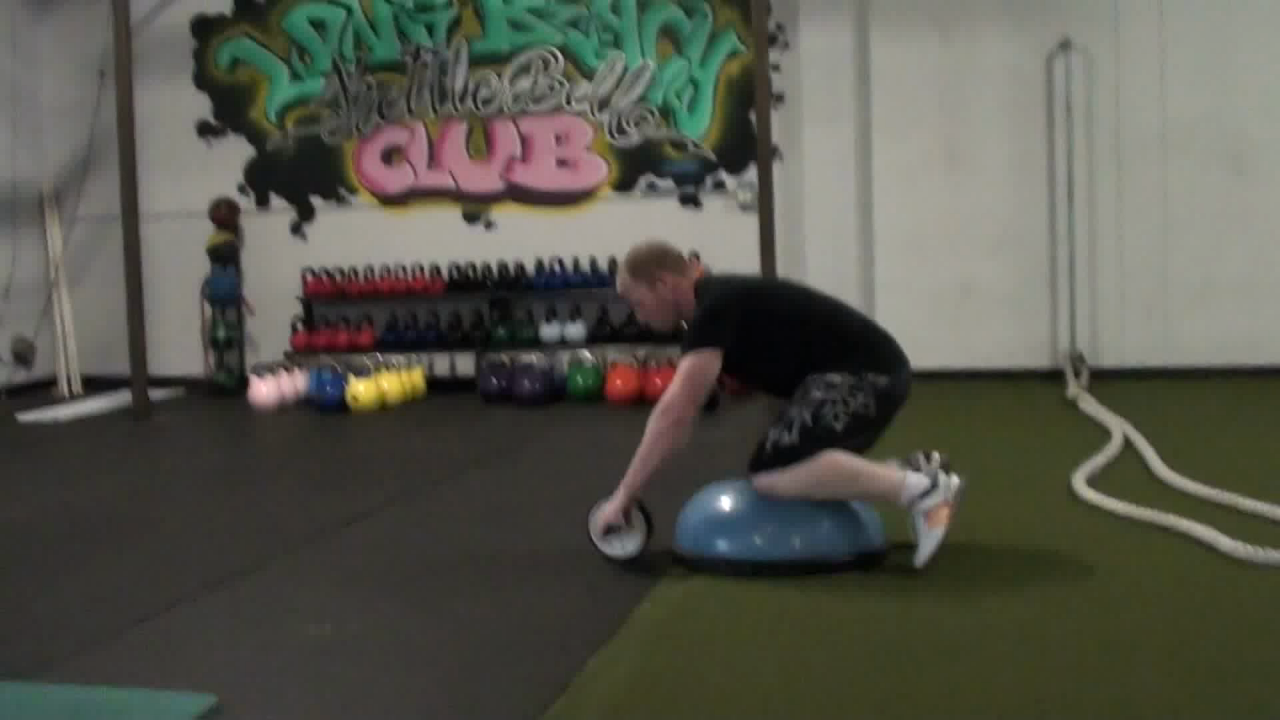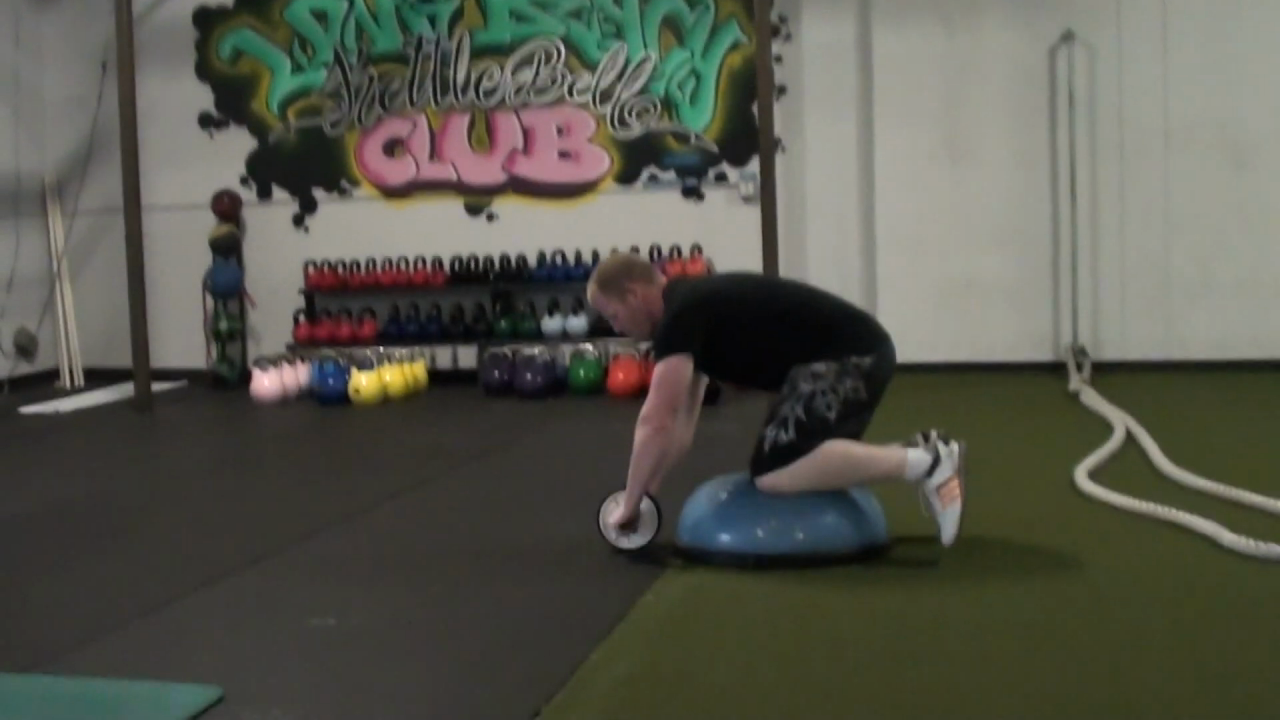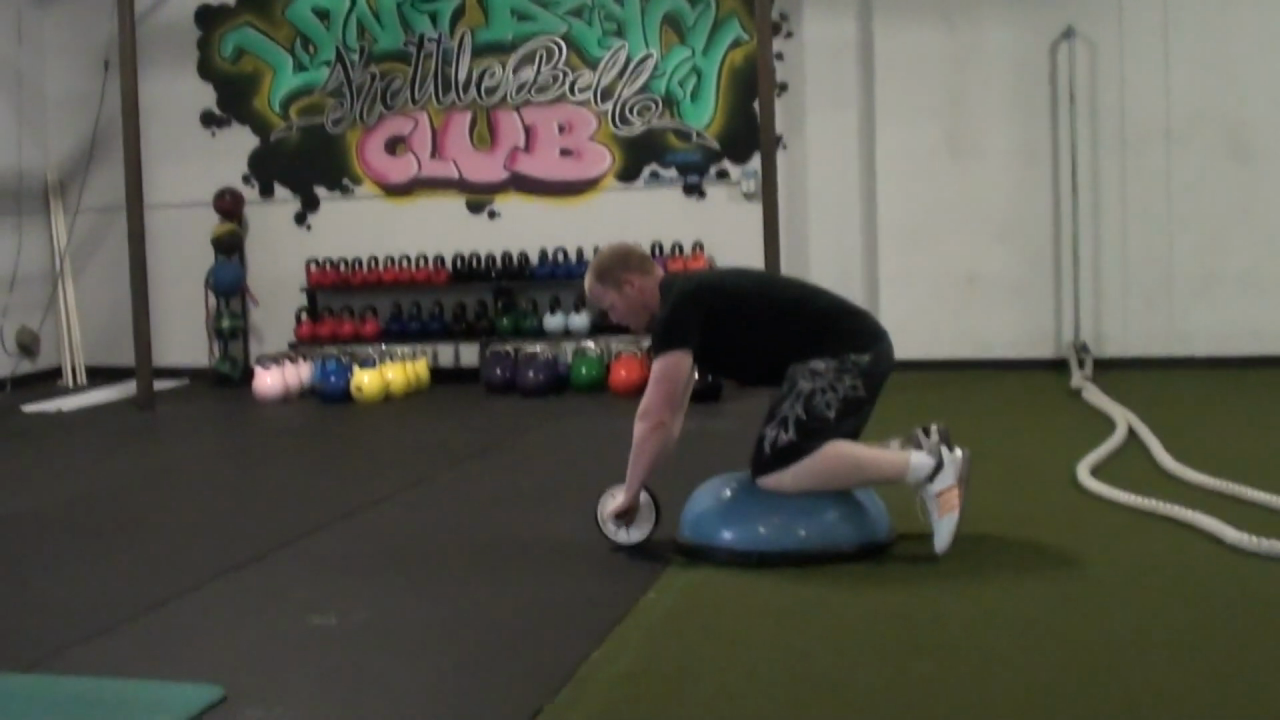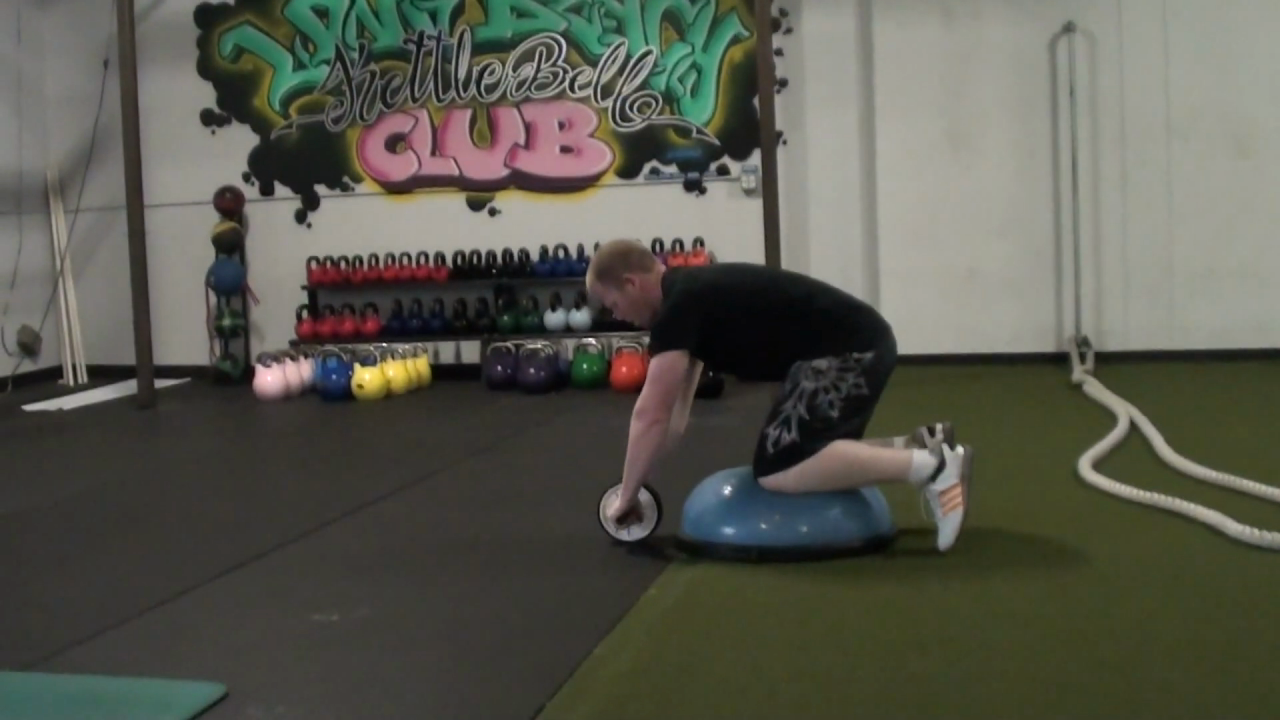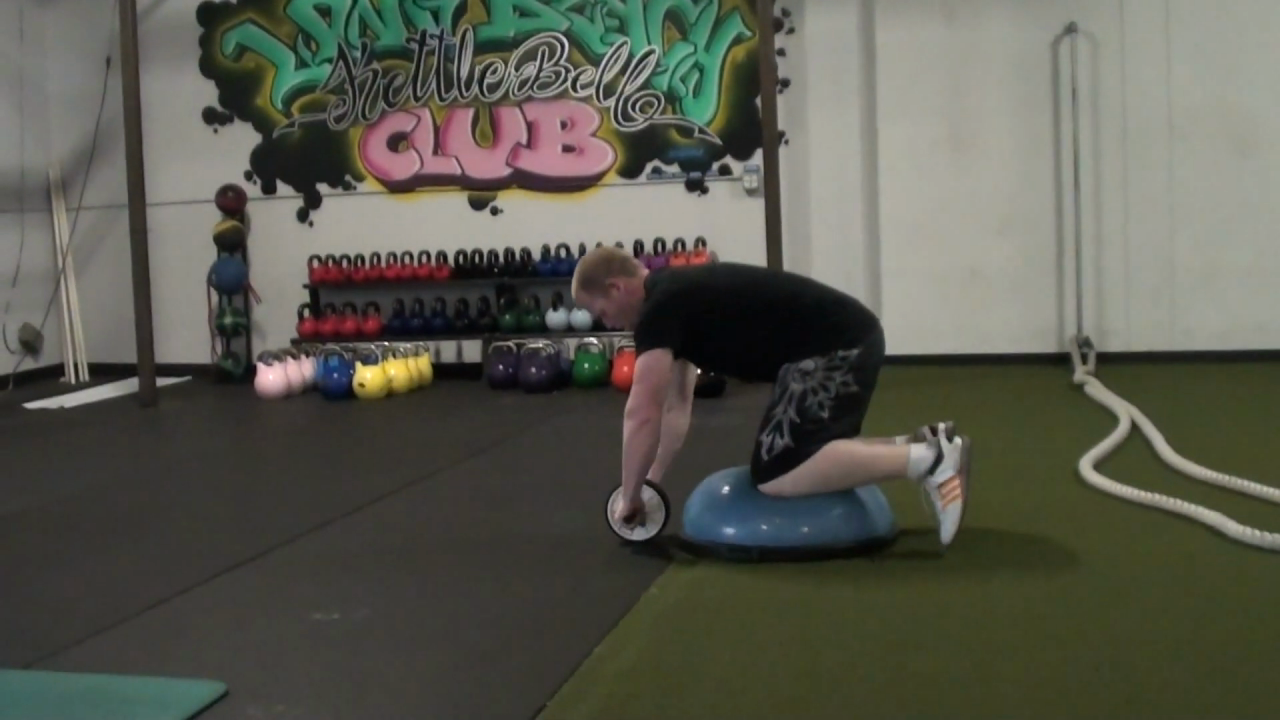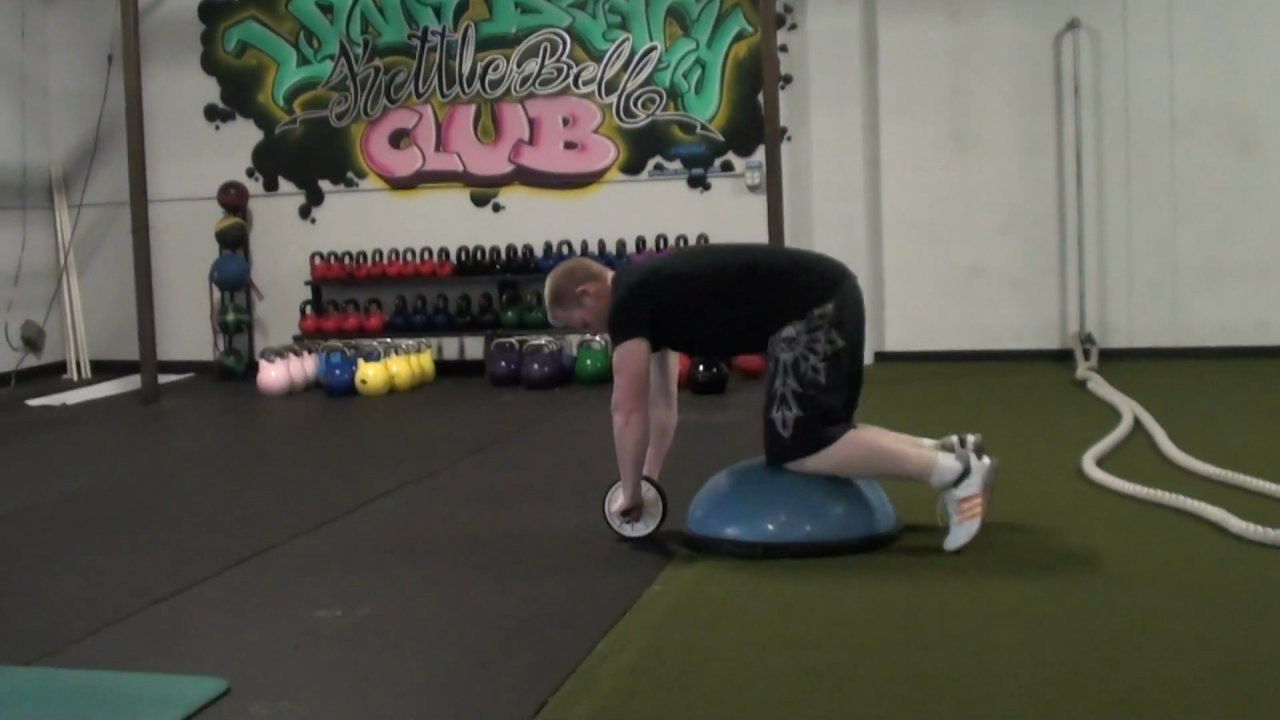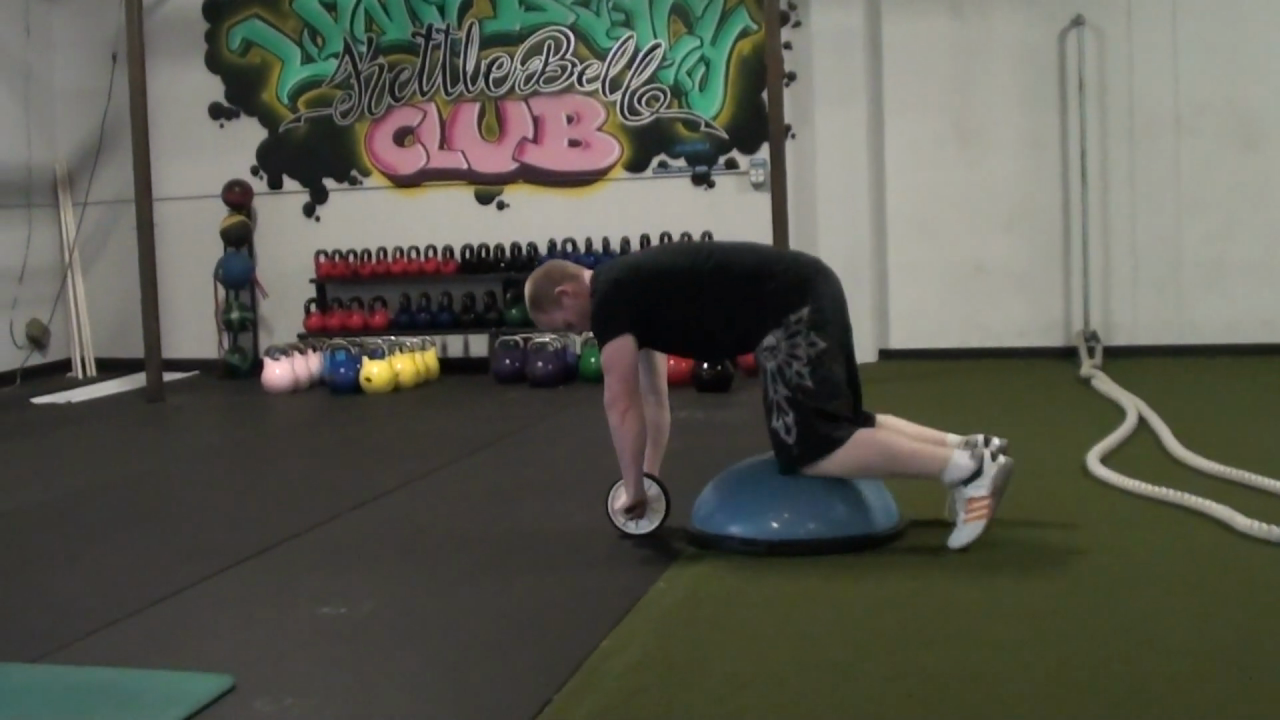
dt=0.3s
person 1, frame 1
left shoulder: (718, 307)
right shoulder: (714, 310)
left elbow: (675, 410)
right elbow: (680, 415)
left wrist: (622, 498)
right wrist: (635, 489)
left hip: (866, 374)
right hip: (866, 373)
left knee: (769, 473)
right knee: (799, 470)
left ankle: (920, 487)
right ankle: (914, 471)
person 1, frame 2
left shoulder: (681, 314)
right shoulder: (691, 310)
left elbow: (655, 421)
right elbow: (680, 424)
left wrist: (629, 506)
right wrist: (644, 494)
left hip: (849, 356)
right hip: (856, 355)
left knee: (773, 472)
right knee: (800, 463)
left ankle: (922, 464)
right ankle: (915, 453)
person 1, frame 3
left shoulder: (679, 307)
right shoulder: (684, 303)
left elbow: (655, 415)
right elbow: (671, 414)
left wrist: (629, 498)
right wrist: (638, 488)
left hip: (845, 353)
right hip: (856, 350)
left knee: (775, 470)
right knee: (806, 460)
left ankle: (926, 466)
right ankle: (918, 452)
person 1, frame 4
left shoulder: (679, 304)
right shoulder: (687, 295)
left elbow: (651, 415)
right elbow: (675, 411)
left wrist: (626, 498)
right wrist: (638, 484)
left hip: (848, 351)
right hip: (859, 345)
left knee: (777, 470)
right knee: (809, 456)
left ankle: (929, 466)
right ankle: (920, 448)
person 1, frame 5
left shoulder: (660, 307)
right shoulder: (676, 300)
left elbow: (642, 416)
right elbow: (675, 408)
left wrist: (631, 498)
right wrist: (653, 482)
left hip: (834, 349)
right hip: (849, 340)
left knee: (776, 473)
right knee: (809, 455)
left ankle: (927, 460)
right ankle: (922, 445)
person 1, frame 6
left shoulder: (627, 299)
right shoulder: (651, 293)
left elbow: (628, 408)
right elbow: (661, 400)
left wrist: (631, 494)
right wrist: (650, 479)
left hip: (812, 306)
right hip: (827, 298)
left knee: (798, 448)
right knee: (821, 438)
left ankle: (954, 470)
right ankle: (949, 451)
person 1, frame 7
left shoulder: (609, 298)
right shoulder: (631, 289)
left elbow: (621, 404)
right elbow: (651, 394)
left wrist: (633, 489)
right wrist: (651, 474)
left hip: (792, 306)
right hip: (808, 293)
left knee: (809, 447)
right knee: (843, 425)
left ankle: (967, 469)
right ankle: (971, 448)
